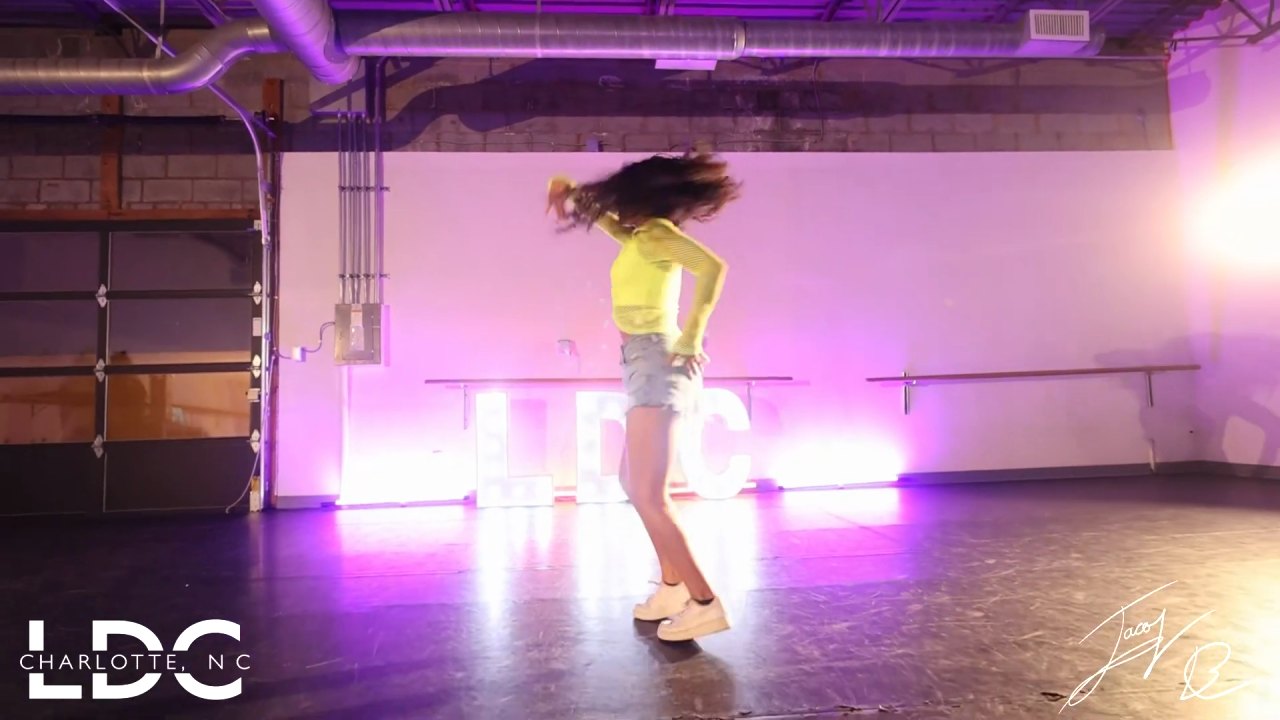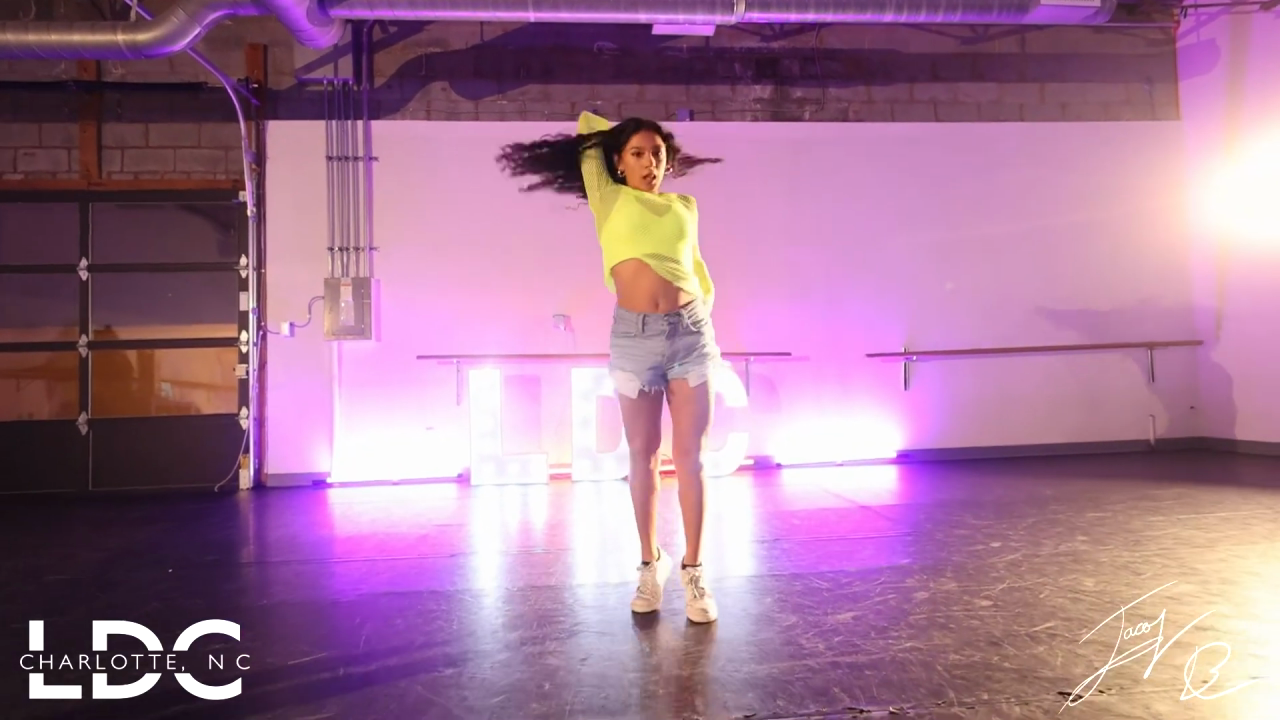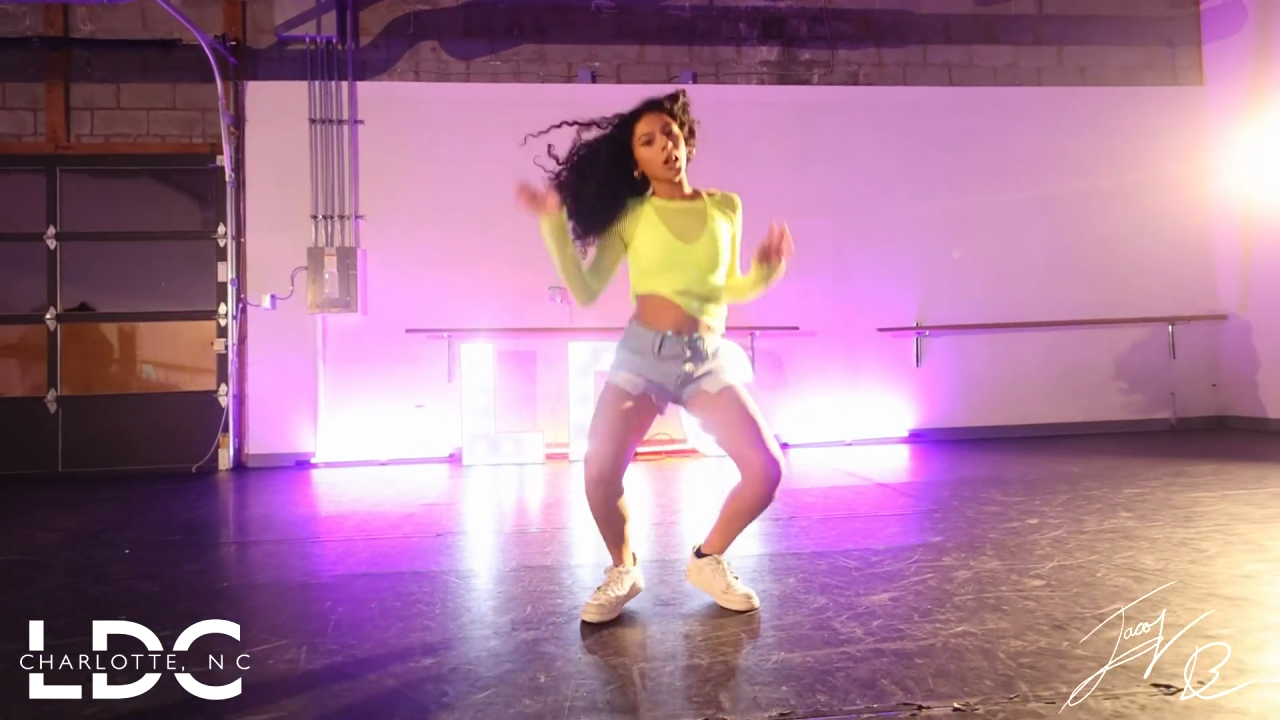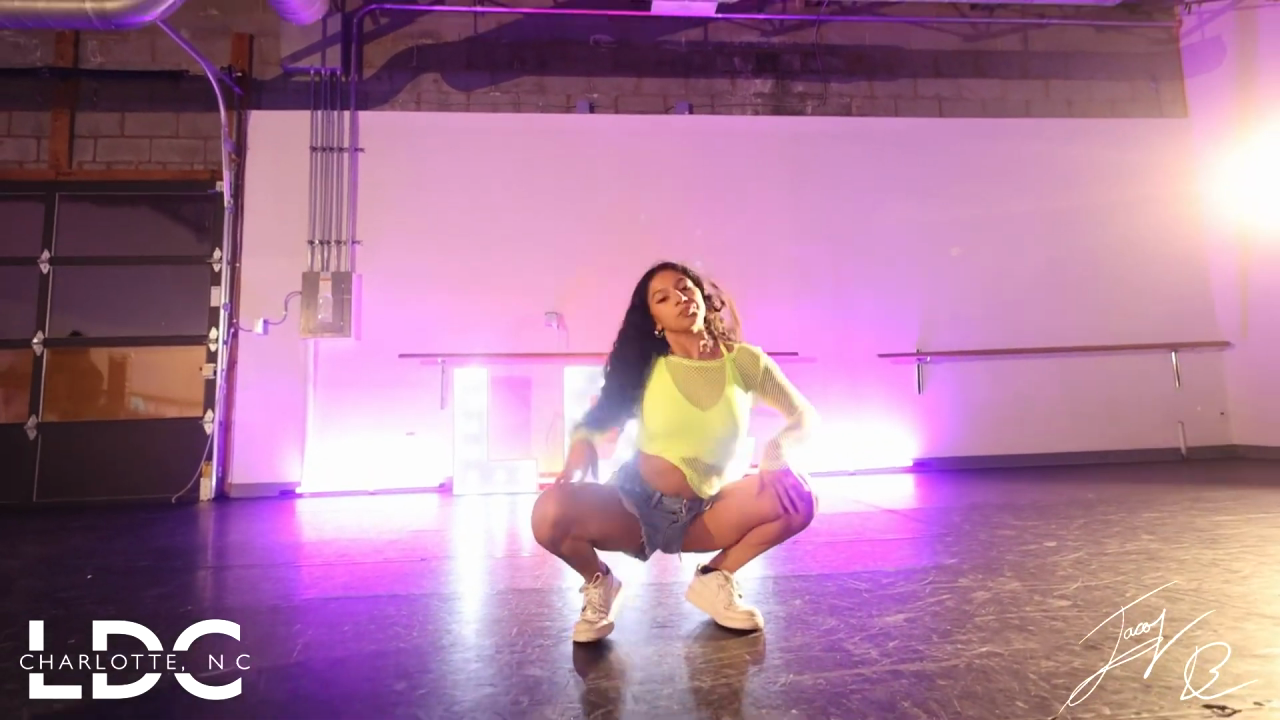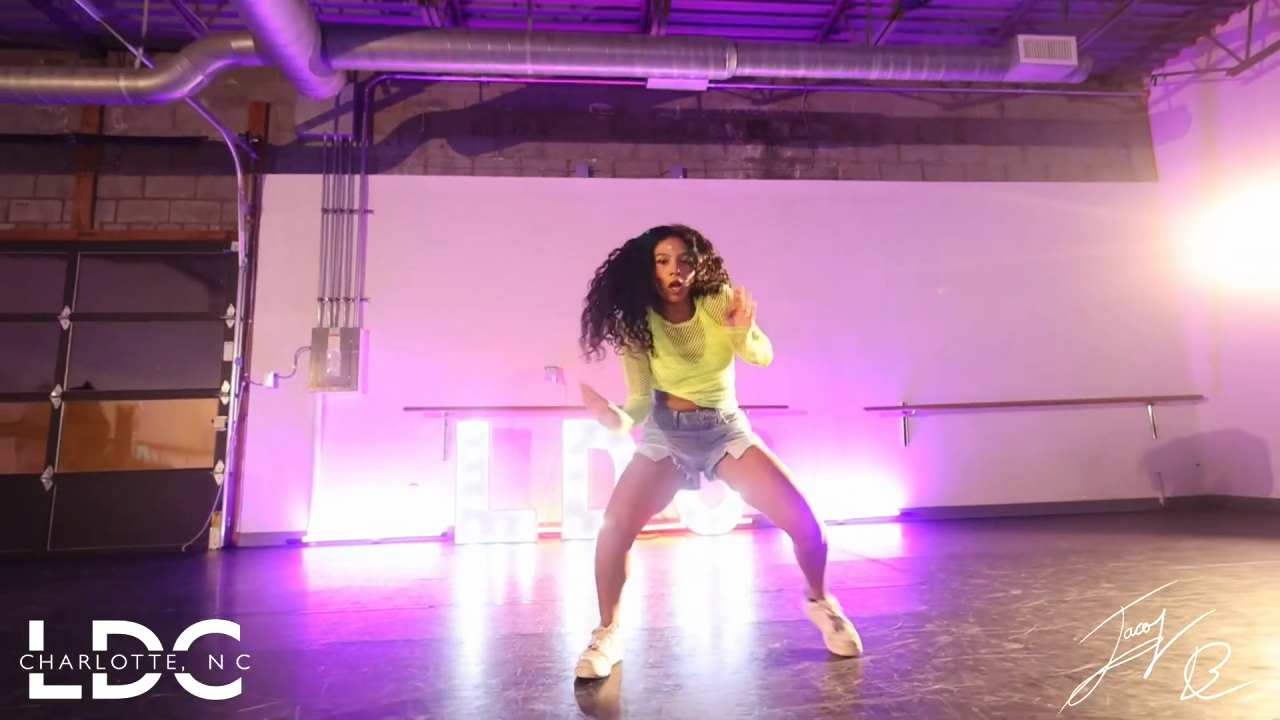
dt=0.3s
person 1, frame 1
left shoulder: (656, 234)
right shoulder: (634, 233)
left elbow: (715, 269)
left wrist: (690, 340)
left hip: (652, 365)
right hip: (639, 371)
left knee: (644, 491)
right knee: (642, 489)
person 1, frame 2
left shoulder: (686, 206)
right shoulder: (610, 198)
left wrist: (706, 301)
right wrist: (614, 134)
left hip: (691, 333)
right hip: (634, 338)
left knee: (689, 460)
right knee: (644, 461)
left ankle: (692, 573)
right ankle: (650, 564)
person 1, frame 3
left shoulder: (725, 207)
right shoulder: (629, 216)
left elbow: (733, 292)
right elbow: (584, 289)
left wrist: (767, 271)
right wrist: (554, 225)
left hip: (706, 360)
right hip: (641, 359)
left knee: (766, 471)
right knee: (601, 478)
left ankle: (710, 560)
right ankle: (622, 569)
person 1, frame 4
left shoulder: (745, 362)
right shoulder: (646, 369)
left elbow: (802, 417)
right elbow: (600, 420)
left wrist: (777, 448)
right wrist: (581, 443)
left hip: (703, 508)
right hip: (636, 502)
left knee: (796, 500)
right knee: (549, 513)
left ankle: (713, 578)
right ankle: (600, 583)
person 1, frame 5
left shoulder: (717, 303)
right shoulder: (635, 320)
left elbow: (762, 356)
right elbow: (641, 397)
left wrist: (742, 329)
right wrist: (618, 418)
left hip: (723, 430)
right hip: (666, 436)
left knee: (800, 517)
right knee: (614, 529)
left ankle: (822, 605)
right ankle: (606, 635)
